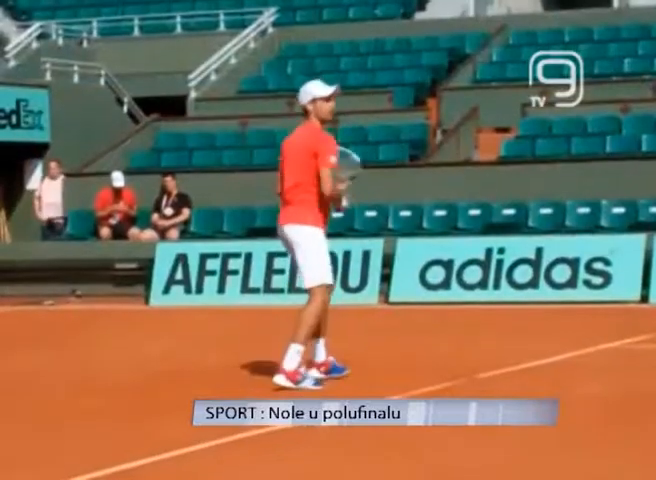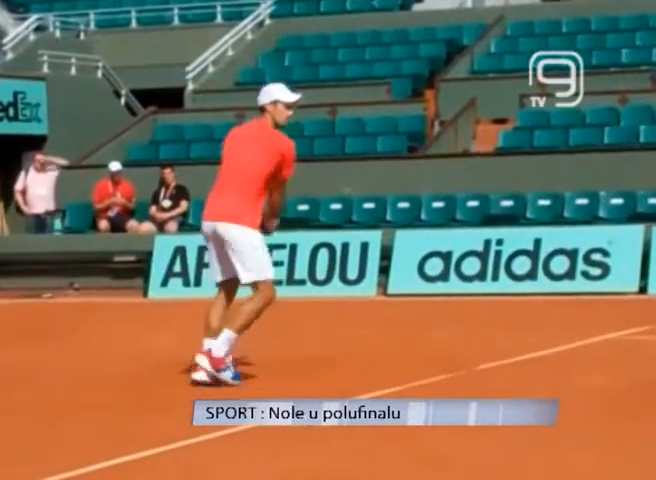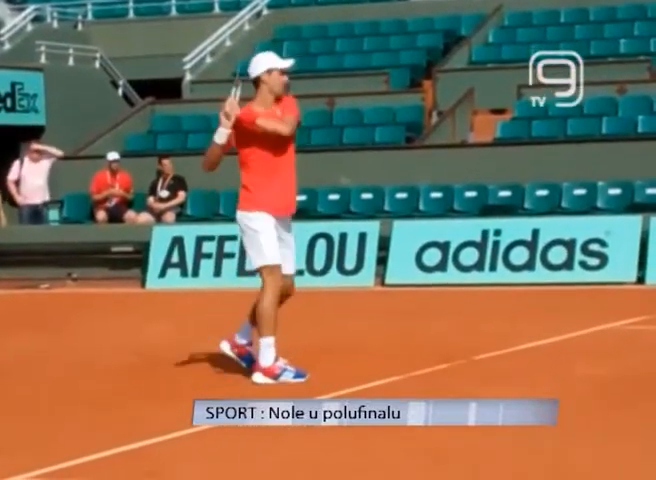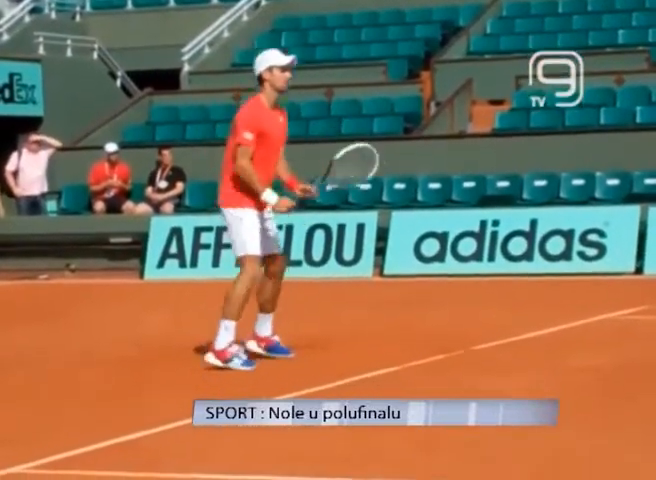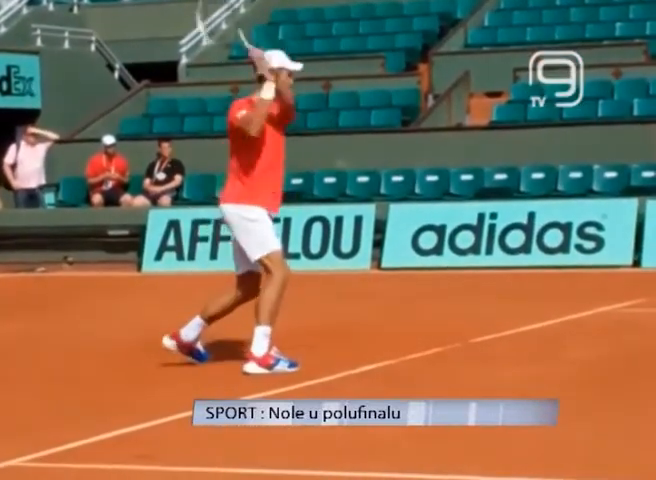
dt=1s
person 1, frame 1
left shoulder: (291, 141)
right shoulder: (323, 140)
right elbow: (329, 190)
right wrist: (338, 199)
left hip: (289, 222)
right hip: (306, 225)
left knee: (321, 293)
right knee: (320, 296)
left ankle: (320, 360)
right ankle: (290, 368)
person 1, frame 2
left shoulder: (235, 134)
right shoulder: (284, 145)
right elbow: (276, 196)
right wrist: (270, 220)
left hip: (213, 218)
right hip: (239, 222)
left knee: (227, 290)
right knee: (265, 293)
left ankle: (210, 360)
right ankle: (216, 352)
person 1, frame 3
left shoulder: (288, 106)
right shoulder: (238, 119)
left elbow: (285, 129)
right elbow: (209, 165)
left wrist: (246, 118)
right wrist: (224, 128)
left hip: (283, 213)
right hip: (256, 211)
left knee: (285, 288)
right knee: (273, 281)
left ankle: (240, 342)
right ankle: (267, 363)
person 1, frame 4
left shoulder: (280, 115)
right shoulder: (250, 114)
right elbow: (240, 165)
left wrist: (295, 185)
right wrist: (271, 197)
left hip: (259, 204)
right hip: (239, 202)
left knee: (275, 267)
right knee: (251, 269)
left ankle: (263, 336)
right ankle: (222, 346)
person 1, frame 5
left shoulder: (279, 109)
right shoulder: (241, 107)
left elbow: (289, 103)
right elbow: (253, 130)
left wrist: (277, 83)
right wrist: (267, 89)
left hip: (258, 208)
right hip: (244, 207)
left knee: (248, 287)
right knee: (278, 273)
left ankle: (185, 337)
right ankle: (259, 354)
